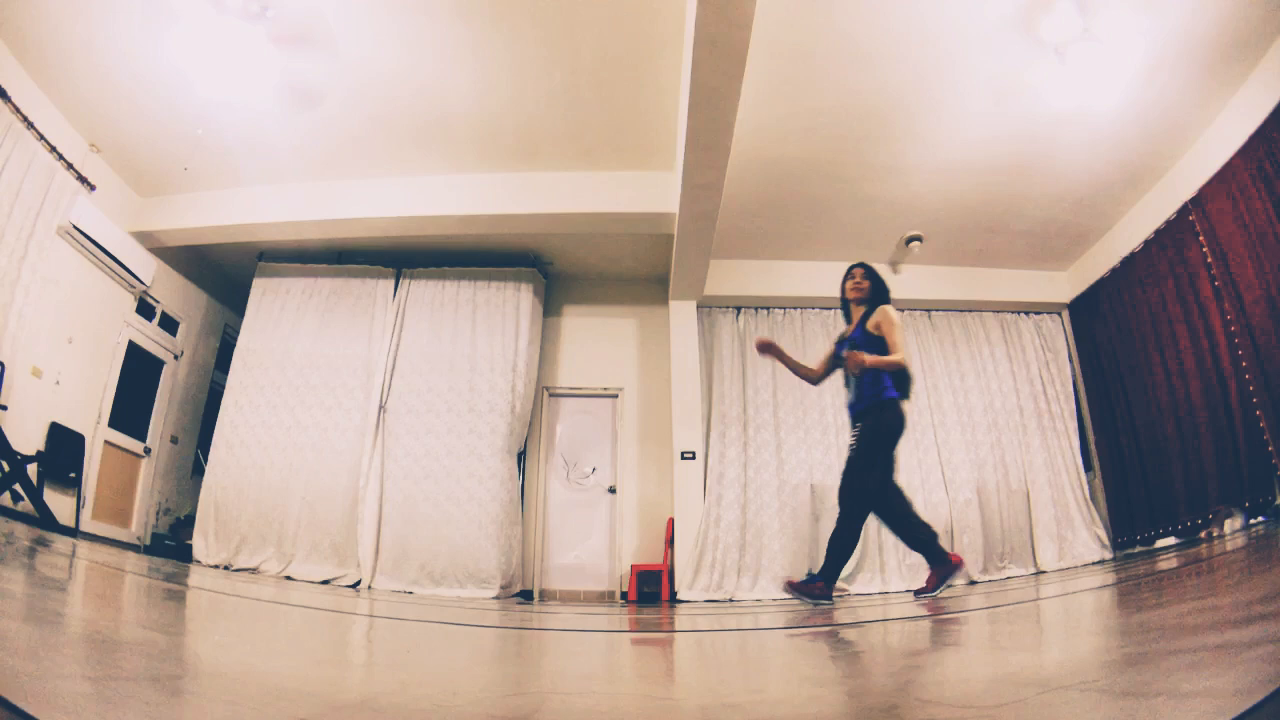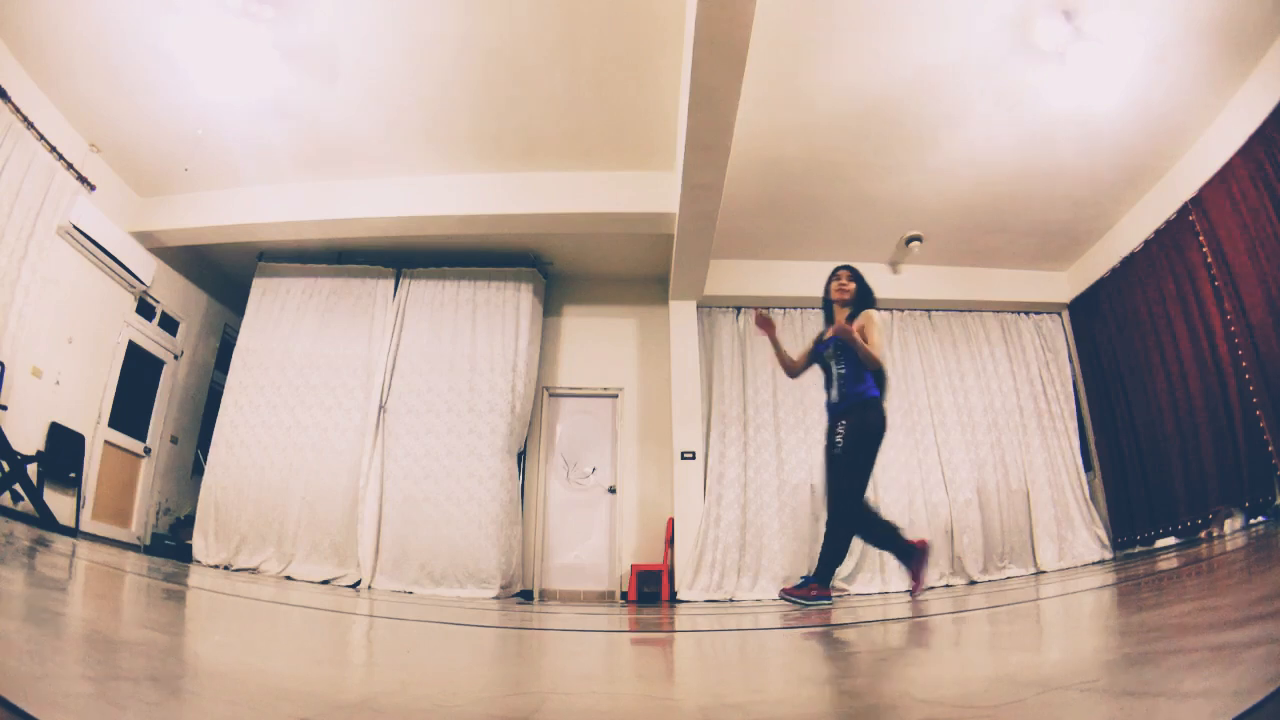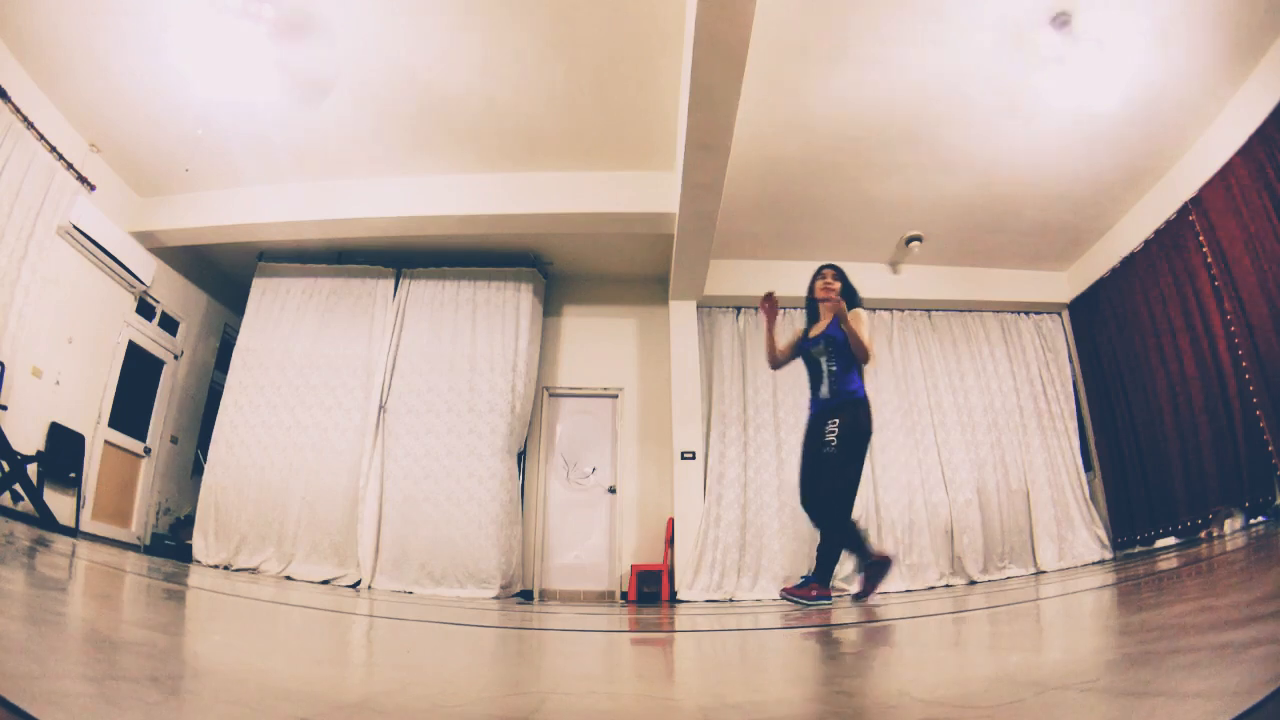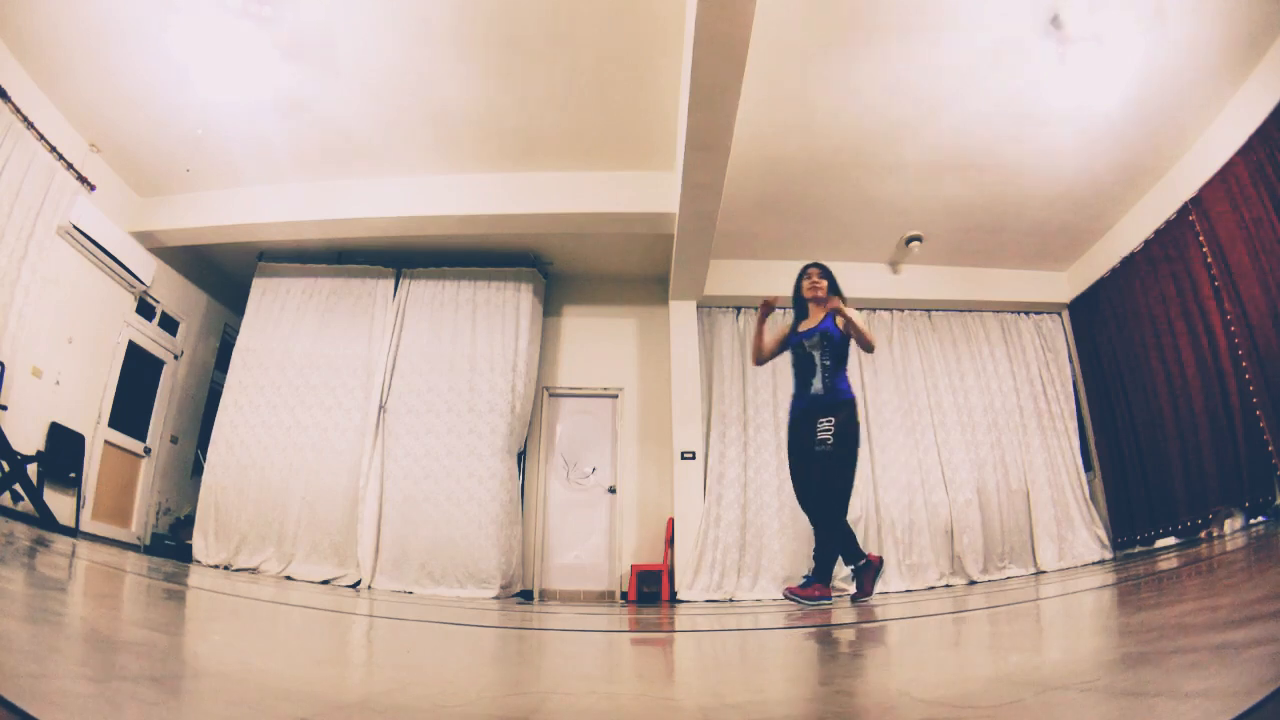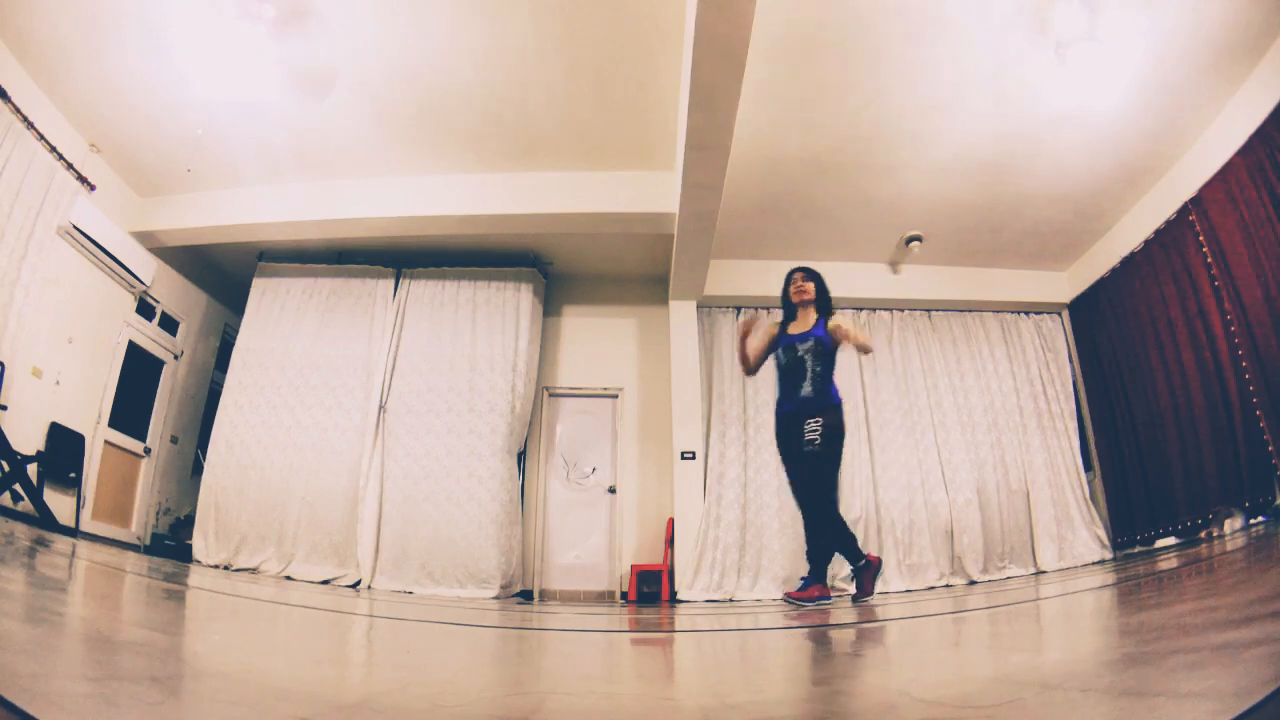
dt=0.1s
person 1, frame 1
left shoulder: (883, 315)
right shoulder: (844, 335)
left elbow: (900, 361)
right elbow: (816, 376)
left wrist: (869, 360)
right wrist: (781, 356)
left hip: (881, 415)
right hip: (863, 419)
left knee: (853, 496)
right knee: (882, 499)
left ankle: (823, 581)
right ankle: (942, 560)
person 1, frame 2
left shoulder: (865, 318)
right shoulder: (824, 336)
left elbow: (877, 362)
right elbow: (793, 371)
left wrist: (853, 339)
right wrist: (772, 338)
left hip: (863, 414)
right hip: (840, 419)
left knee: (843, 498)
right knee: (846, 501)
left ankle: (819, 582)
right ankle: (909, 549)
person 1, frame 3
left shoulder: (851, 317)
right shoulder: (806, 332)
left elbow: (865, 355)
right elbow: (775, 362)
left wrist: (844, 318)
right wrist: (770, 320)
left hip: (849, 413)
right hip: (818, 418)
left knee: (834, 497)
right knee: (813, 499)
left ankle: (820, 580)
right ankle: (870, 560)
person 1, frame 4
left shoulder: (841, 317)
right shoulder: (793, 329)
left elbow: (869, 345)
right elbow: (759, 359)
left wrist: (846, 315)
right wrist: (761, 321)
left hip: (836, 413)
right hip: (802, 415)
left knee: (830, 497)
right knee: (809, 497)
left ankle: (821, 580)
right ankle: (862, 562)
person 1, frame 5
left shoulder: (830, 323)
right shoulder: (777, 331)
left elbow: (863, 345)
right elbow: (749, 369)
left wrist: (852, 337)
right wrist: (743, 339)
left hip: (823, 415)
right hip: (787, 420)
left knee: (817, 496)
right knee: (812, 500)
left ankle: (817, 580)
right ankle: (860, 561)
